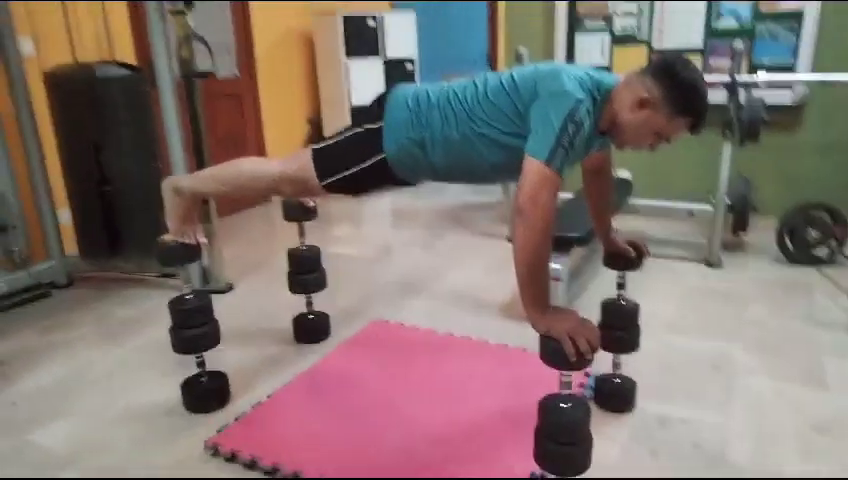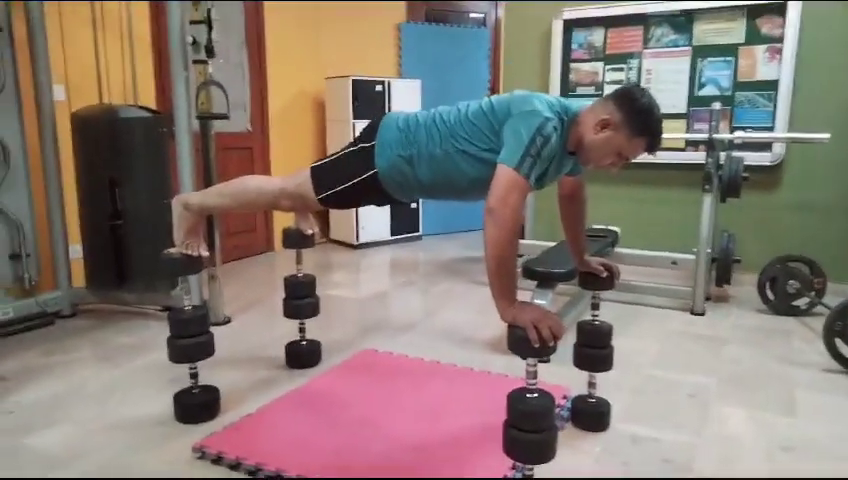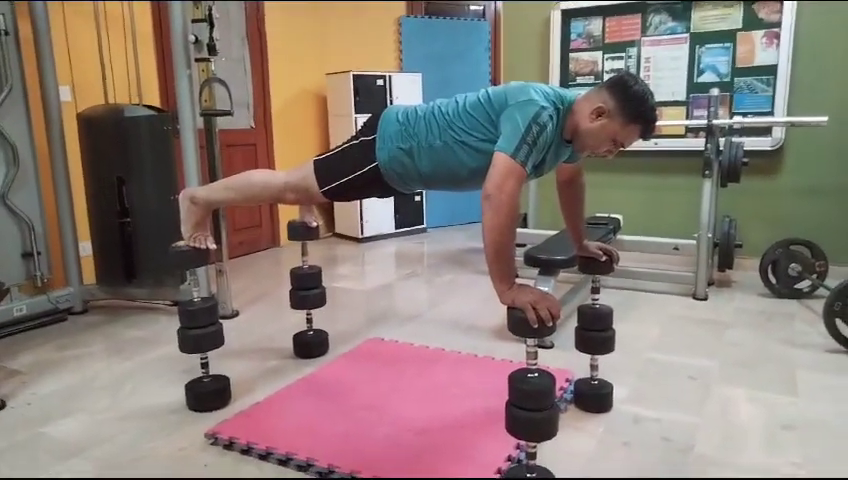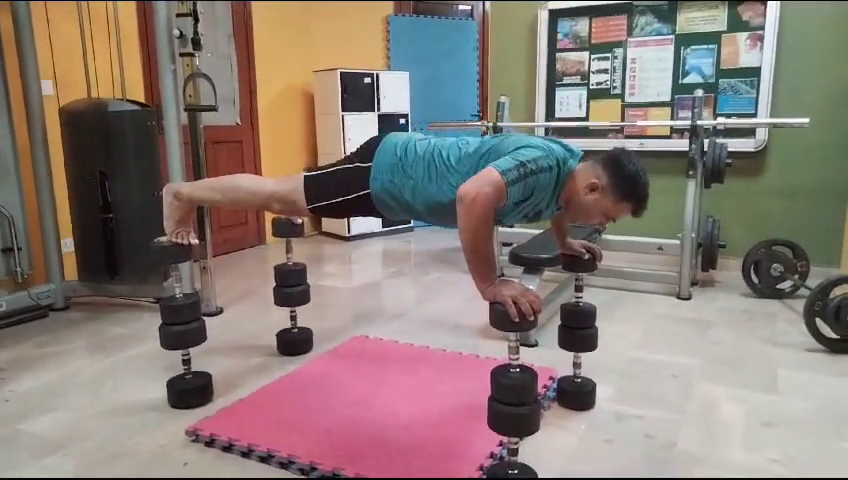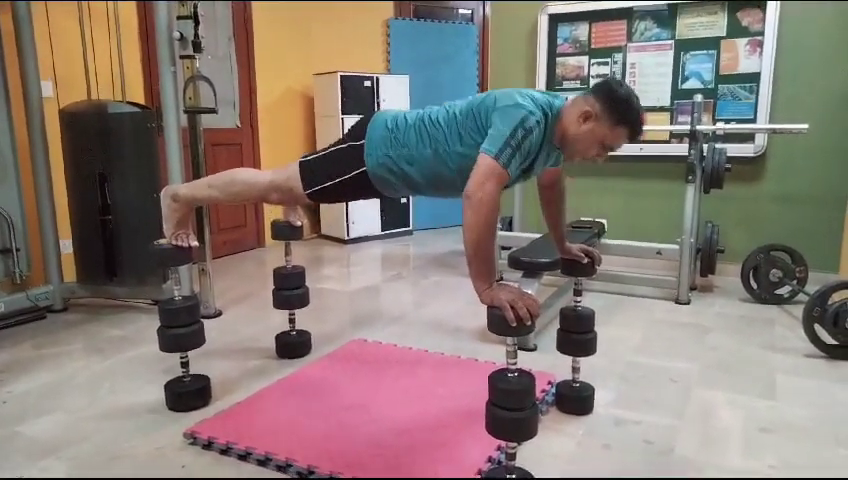
dt=1s
person 1, frame 1
left shoulder: (605, 99)
right shoulder: (571, 102)
left elbow: (596, 168)
right elbow: (532, 206)
left wrist: (606, 236)
right wrist: (540, 310)
left hip: (415, 136)
right hip: (401, 133)
right knee: (288, 175)
right ankle: (185, 186)
person 1, frame 2
left shoulder: (575, 131)
right shoulder: (542, 123)
left elbow: (570, 192)
right elbow: (501, 209)
left wrist: (581, 258)
right wrist: (508, 305)
left hip: (405, 165)
right hip: (391, 154)
right knee: (291, 190)
right ankle: (191, 204)
person 1, frame 3
left shoulder: (572, 121)
right shoulder: (538, 112)
left elbow: (569, 179)
right elbow: (498, 196)
left wrist: (580, 243)
right wrist: (507, 287)
left hip: (409, 156)
right hip: (392, 146)
right knee: (292, 184)
right ankle: (198, 198)
person 1, frame 4
left shoulder: (572, 164)
right shoulder: (542, 165)
right elbow: (473, 197)
left wrist: (564, 242)
right wrist: (491, 285)
left hip: (406, 163)
right hip: (386, 171)
right knee: (280, 195)
right ankle: (182, 195)
person 1, frame 5
left shoulder: (557, 125)
right shoulder: (526, 115)
left elbow: (549, 183)
right elbow: (478, 193)
left wrist: (562, 246)
right wrist: (487, 286)
left hip: (395, 160)
right hip: (378, 151)
right knee: (277, 185)
right ankle: (181, 195)
